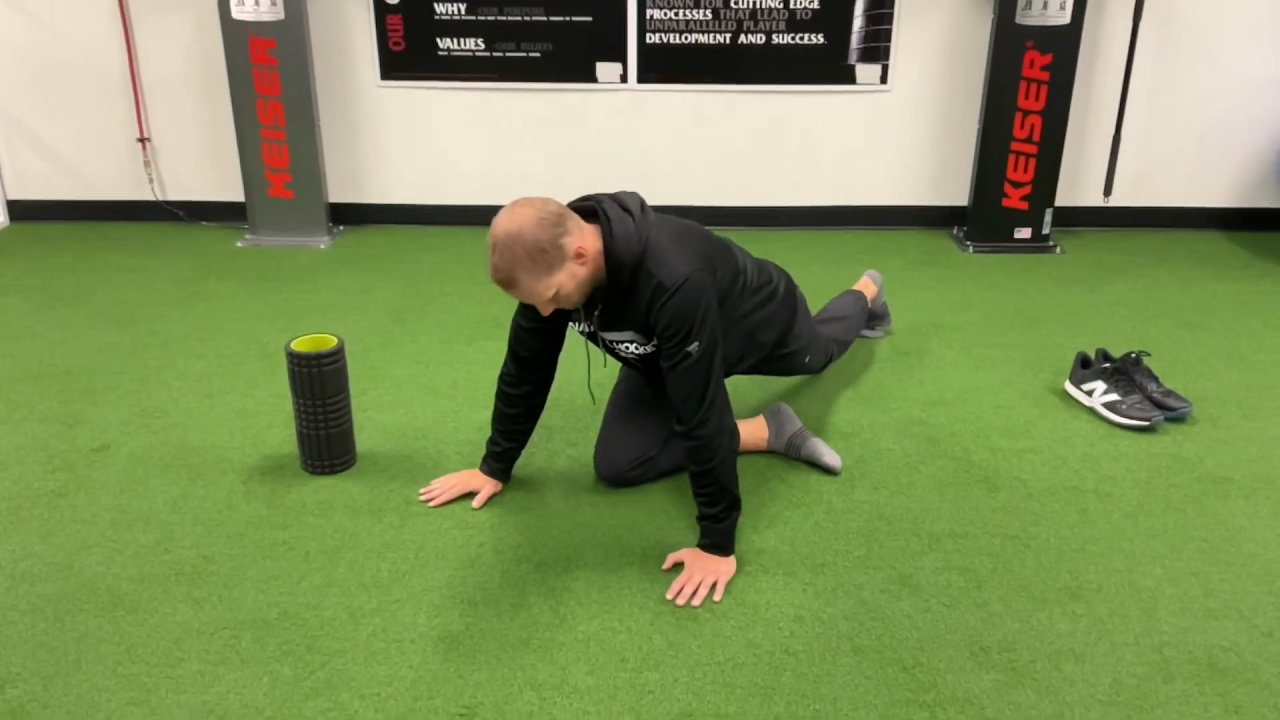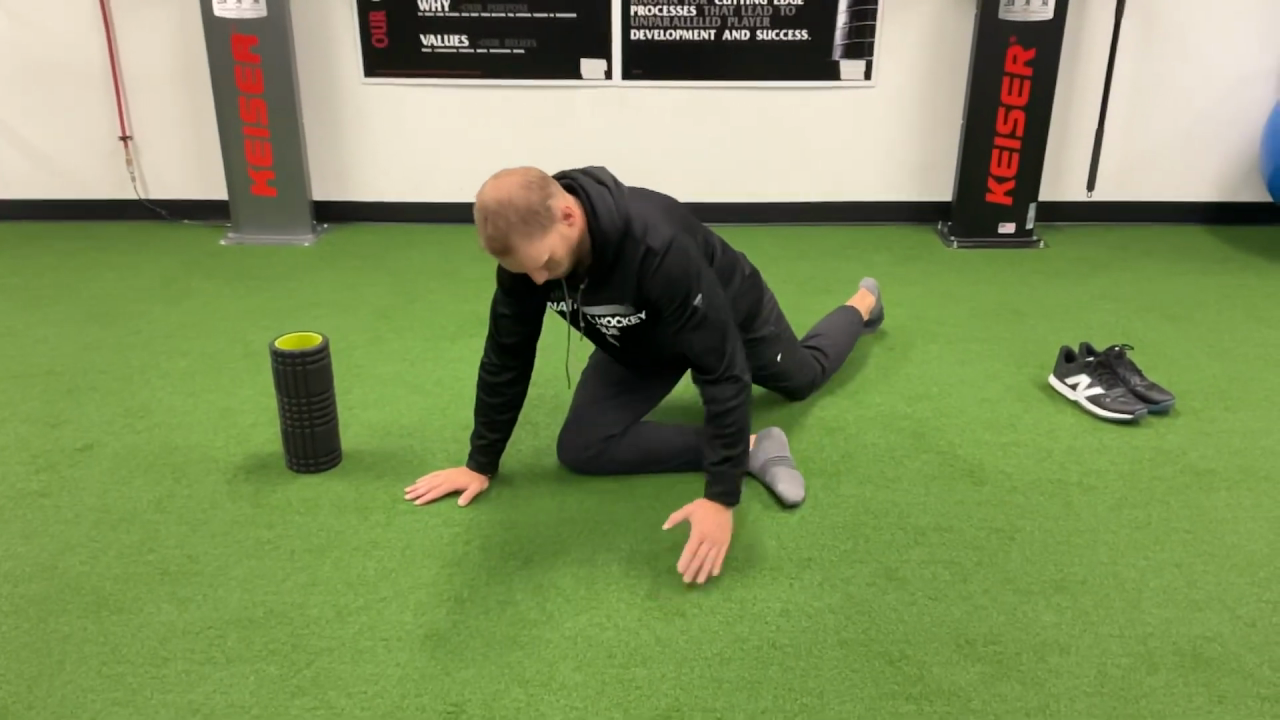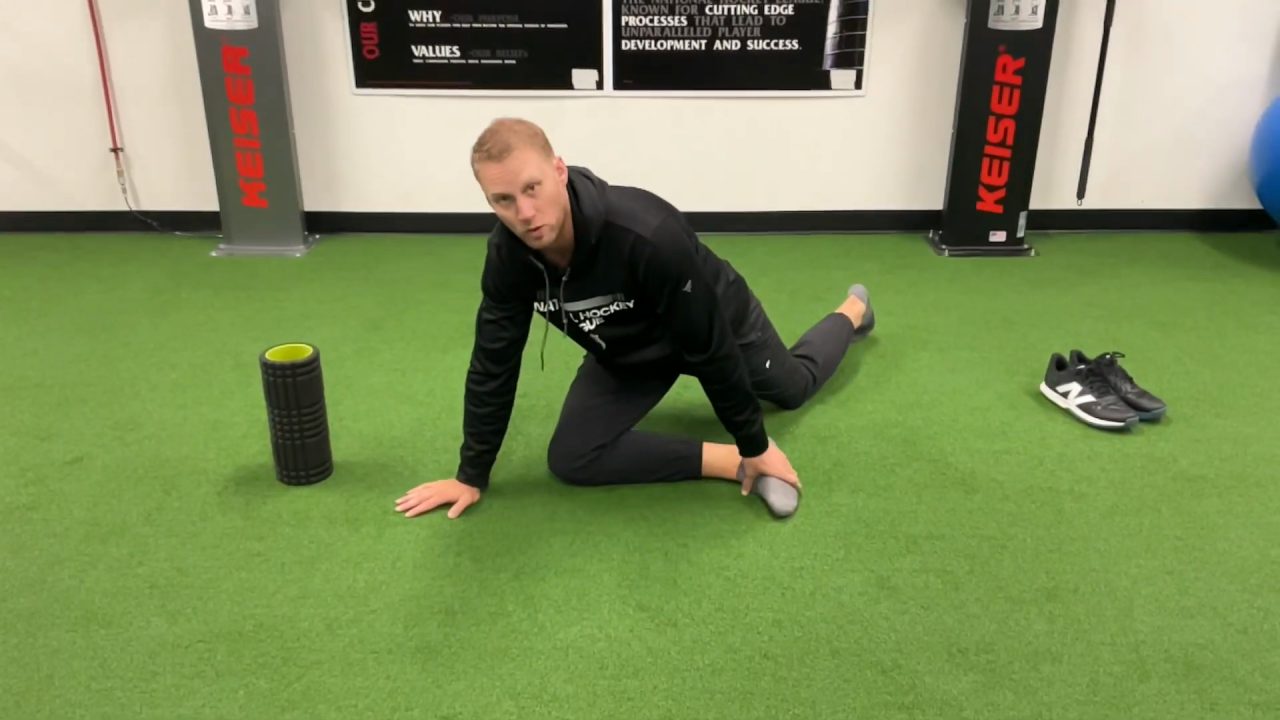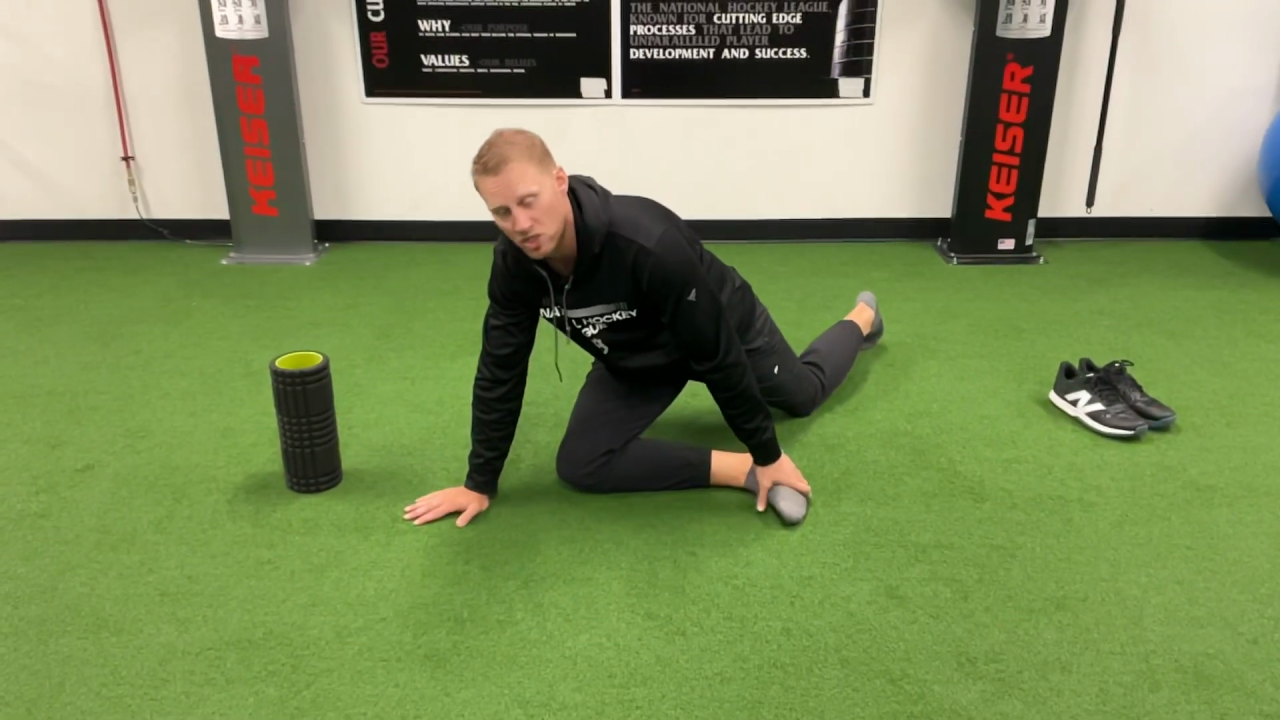
dt=1s
person 1, frame 1
left shoulder: (674, 280)
right shoulder: (549, 262)
left elbow: (701, 410)
right elbow: (526, 368)
left wrist: (718, 543)
right wrist: (494, 467)
left hip: (761, 321)
left knee: (818, 350)
right knee: (616, 463)
left ankle: (866, 293)
right ankle: (768, 431)
person 1, frame 2
left shoulder: (658, 244)
right shoulder: (528, 241)
left elbow: (722, 367)
right elbow: (507, 356)
left wrist: (721, 498)
right wrist: (480, 463)
left hip: (730, 313)
left knee: (802, 376)
right knee: (580, 449)
left ankle: (862, 303)
right ankle: (750, 448)
person 1, frame 3
left shoulder: (647, 234)
right shoulder: (508, 253)
left elbow: (709, 348)
right elbow: (493, 364)
left wrist: (753, 446)
right wrist: (471, 476)
left hip: (718, 322)
right hip: (626, 352)
left knee: (794, 387)
right knee: (571, 458)
left ankle: (852, 311)
right ankle: (729, 463)
person 1, frame 4
left shoulder: (649, 244)
right shoulder: (513, 262)
left elbow: (717, 357)
right elbow: (500, 371)
left wrist: (768, 454)
right wrist: (479, 483)
left hip: (725, 327)
right hip: (633, 358)
left knee: (803, 394)
right knee: (580, 464)
left ankle: (861, 319)
right ankle: (740, 471)
